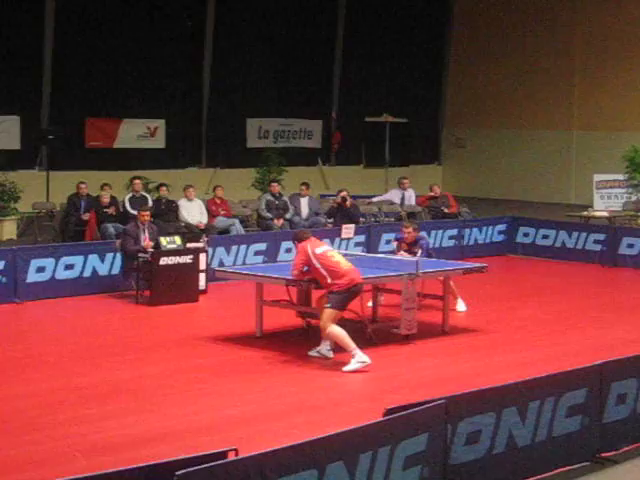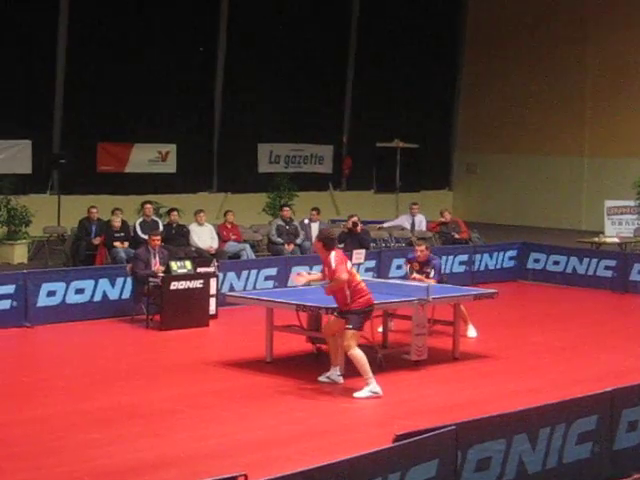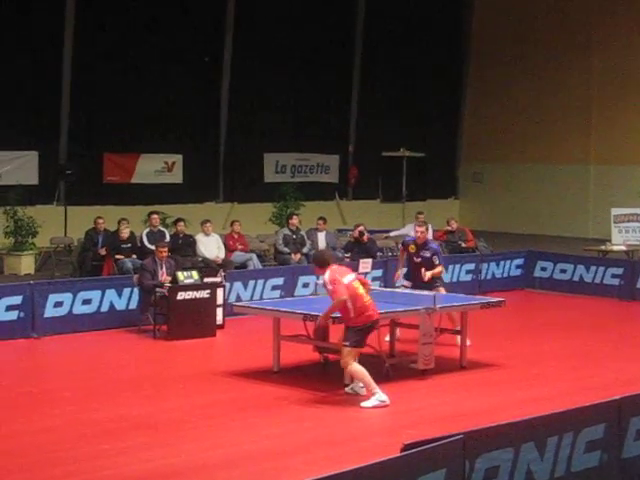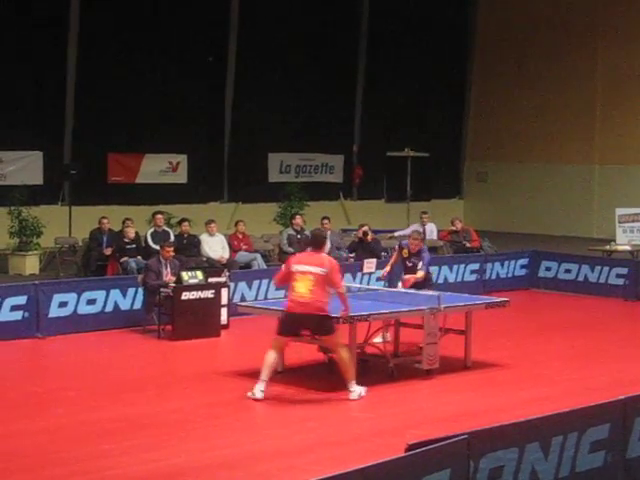
dt=0.5s
person 1, frame 1
left shoulder: (303, 247)
right shoulder: (320, 244)
left elbow: (296, 274)
left wrist: (303, 274)
right wrist: (308, 273)
left hip: (344, 285)
right hip: (354, 280)
left knee: (326, 324)
right knee: (322, 303)
left ankle: (359, 357)
right ankle: (326, 347)
person 1, frame 2
left shoulder: (334, 257)
right shoulder: (328, 257)
left elbow: (343, 278)
right elbow: (326, 276)
left wrist: (330, 288)
right wrist: (309, 277)
left hip: (360, 304)
right hip: (351, 304)
left knee: (349, 345)
right knee: (329, 330)
left ankle: (372, 386)
right ankle: (335, 372)
person 1, frame 3
left shoulder: (328, 276)
right shoulder: (343, 270)
left elbow: (342, 298)
right elbow: (366, 285)
left wrist: (326, 315)
left hip: (360, 319)
right hip: (370, 315)
left knee: (347, 361)
right knee: (349, 349)
left ankle: (378, 395)
right ankle: (357, 385)
person 1, frame 4
left shoulder: (295, 259)
right shoulder: (329, 262)
left elbow: (277, 281)
right elbow: (339, 290)
right wrist: (346, 307)
left hip: (293, 311)
right hip: (318, 312)
left knee: (275, 349)
right knee: (339, 348)
left ankle: (260, 388)
right ankle: (353, 388)
